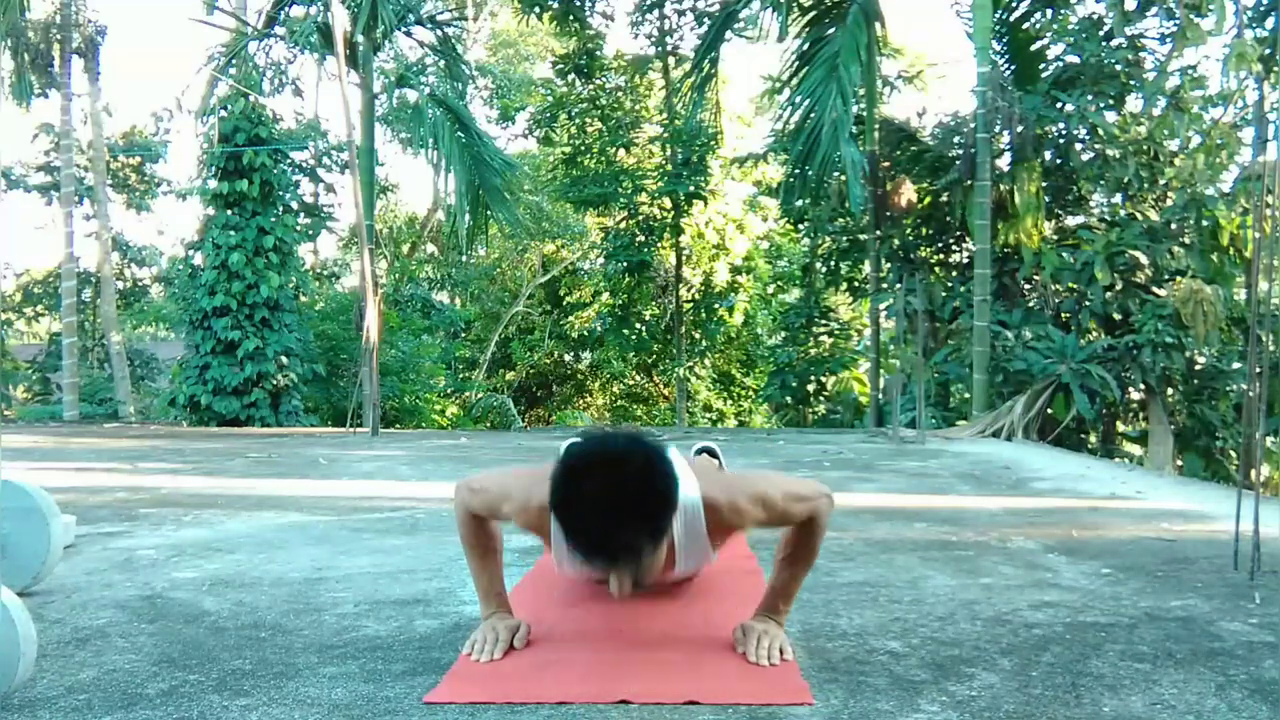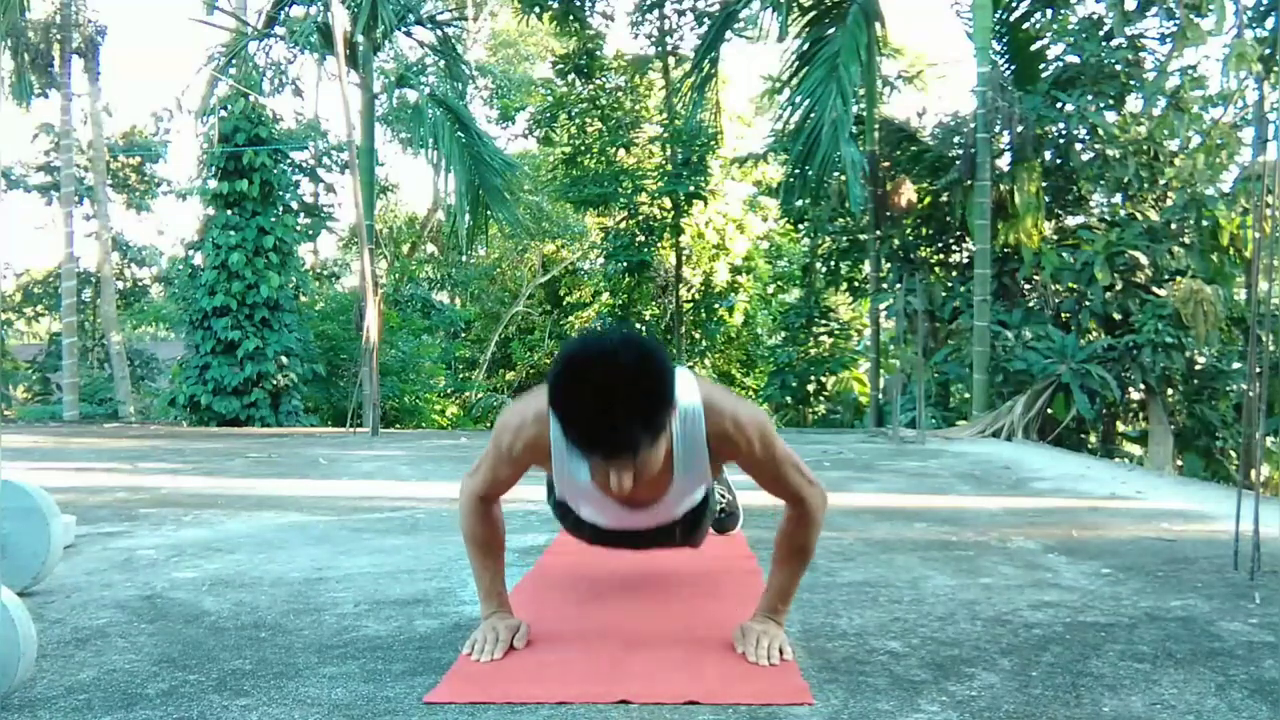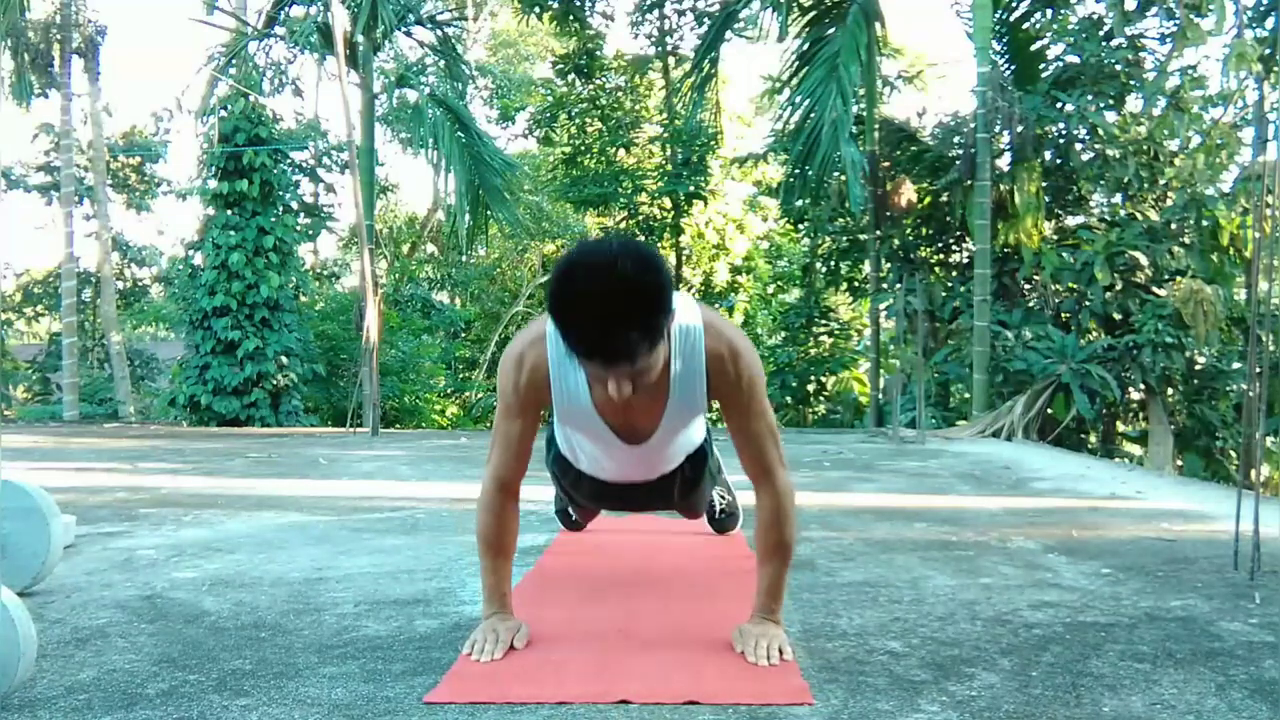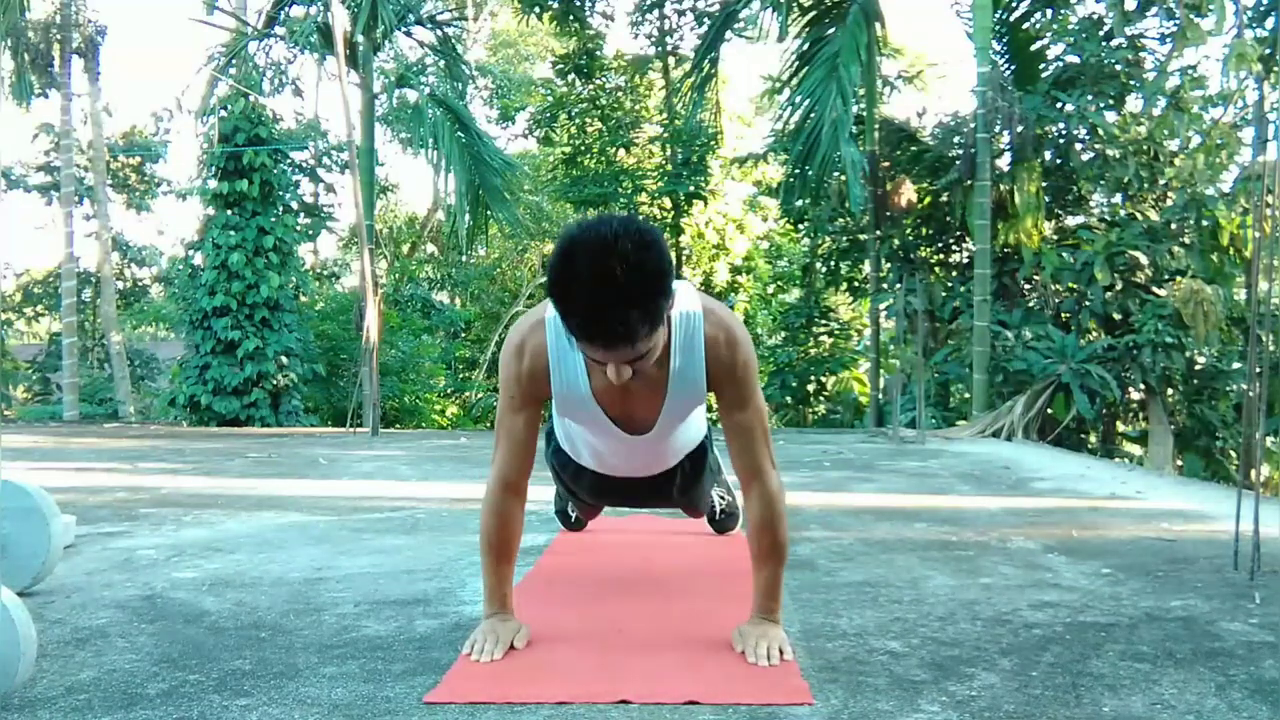
dt=0.2s
person 1, frame 1
left shoulder: (719, 503)
right shoulder: (538, 502)
left elbow: (820, 501)
right elbow: (467, 495)
left wrist: (771, 616)
right wrist: (495, 612)
left ankle: (707, 461)
right ankle: (577, 456)
person 1, frame 2
left shoulder: (721, 419)
right shoulder: (533, 424)
left elbow: (808, 499)
right elbow: (476, 497)
left wrist: (770, 617)
right wrist: (495, 611)
left knee: (696, 533)
person 1, frame 3
left shoulder: (719, 347)
right shoulder: (531, 357)
left elbow: (771, 482)
right elbow: (503, 485)
left wrist: (766, 614)
right wrist: (495, 610)
left hip: (680, 467)
right hip: (582, 469)
left knee: (696, 509)
right knee: (578, 516)
left ankle: (714, 487)
right ankle: (576, 507)
person 1, frame 4
left shoulder: (718, 335)
right shoulder: (531, 343)
left elbow: (760, 481)
right elbow: (508, 484)
left wrist: (765, 618)
right wrist: (497, 613)
left hip: (680, 462)
right hip: (581, 463)
left knee: (700, 508)
right knee: (578, 511)
left ankle: (715, 492)
right ankle: (575, 501)
